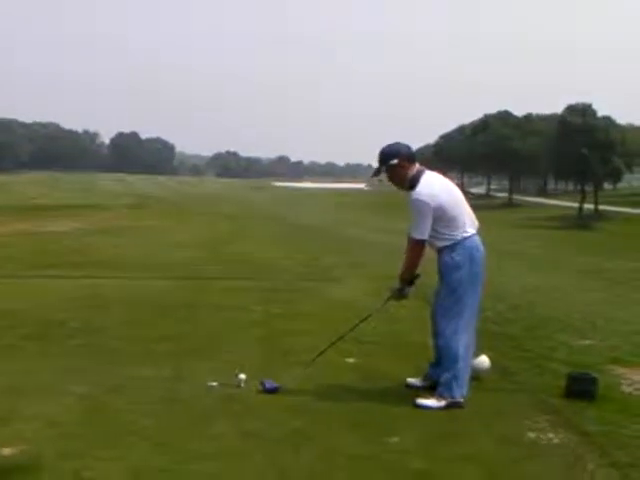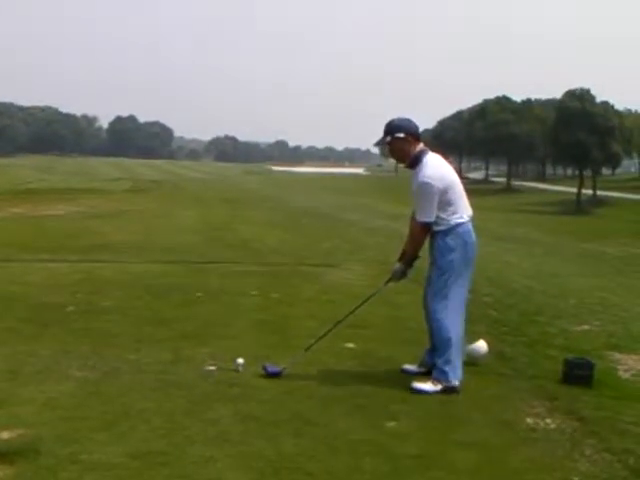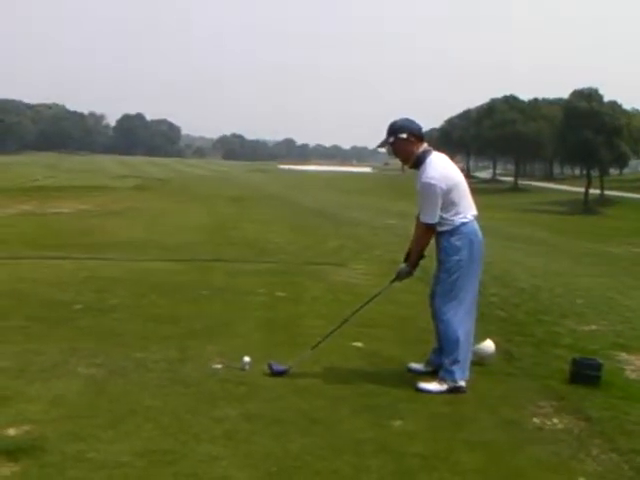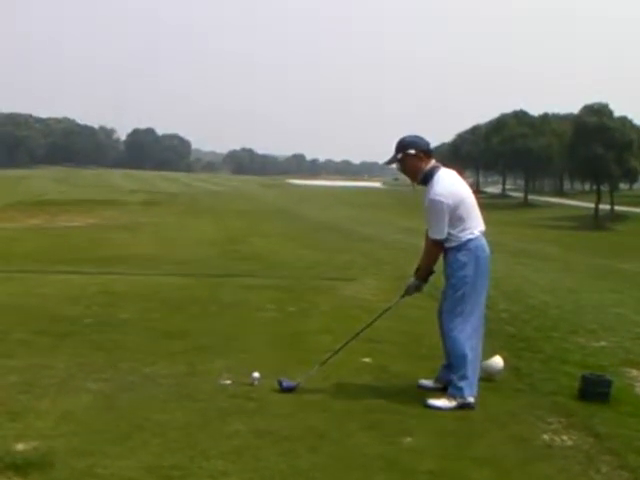
dt=1s
person 1, frame 1
left shoulder: (421, 195)
right shoulder: (430, 179)
left elbow: (417, 245)
right elbow: (417, 239)
left wrist: (403, 282)
right wrist: (406, 274)
left hip: (460, 255)
right hip: (458, 252)
left knee: (453, 322)
right knee: (443, 317)
left ankle: (452, 392)
right ankle: (438, 374)
person 1, frame 2
left shoulder: (427, 176)
right shoulder: (428, 162)
left elbow: (423, 226)
right elbow: (418, 217)
left wrist: (405, 263)
right wrist: (405, 253)
left hip: (453, 239)
right hip: (449, 237)
left knee: (442, 304)
right knee: (434, 301)
left ankle: (446, 375)
right ankle: (434, 360)
person 1, frame 3
left shoulder: (430, 177)
right shoulder: (434, 160)
left elbow: (427, 227)
right elbow: (424, 219)
left wrist: (411, 263)
right wrist: (410, 253)
left hip: (459, 240)
right hip: (456, 237)
left knee: (451, 305)
right knee: (441, 301)
left ankle: (453, 376)
right ankle: (440, 360)
person 1, frame 4
left shoulder: (438, 193)
right shoulder: (444, 176)
left elbow: (436, 243)
right elbow: (433, 234)
left wrist: (420, 277)
right wrist: (421, 271)
left hip: (466, 255)
right hip: (464, 253)
left knee: (460, 322)
right knee: (449, 318)
left ankle: (462, 392)
right ankle: (449, 375)
